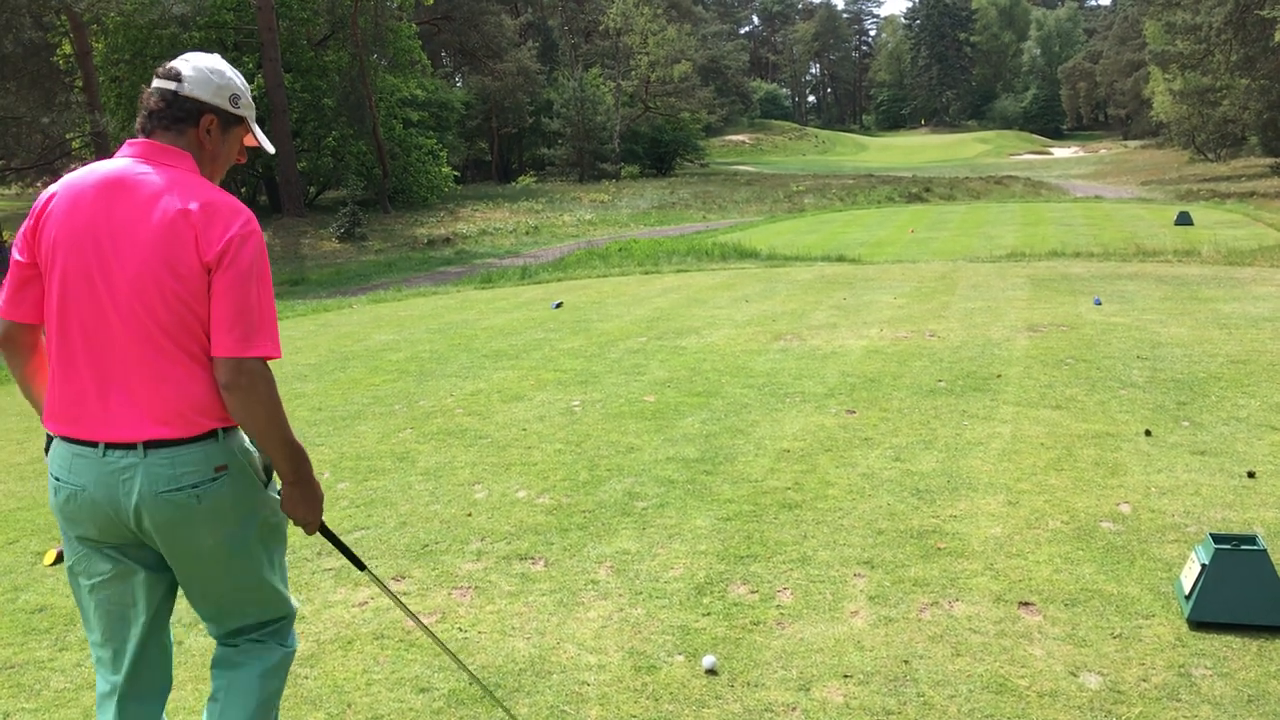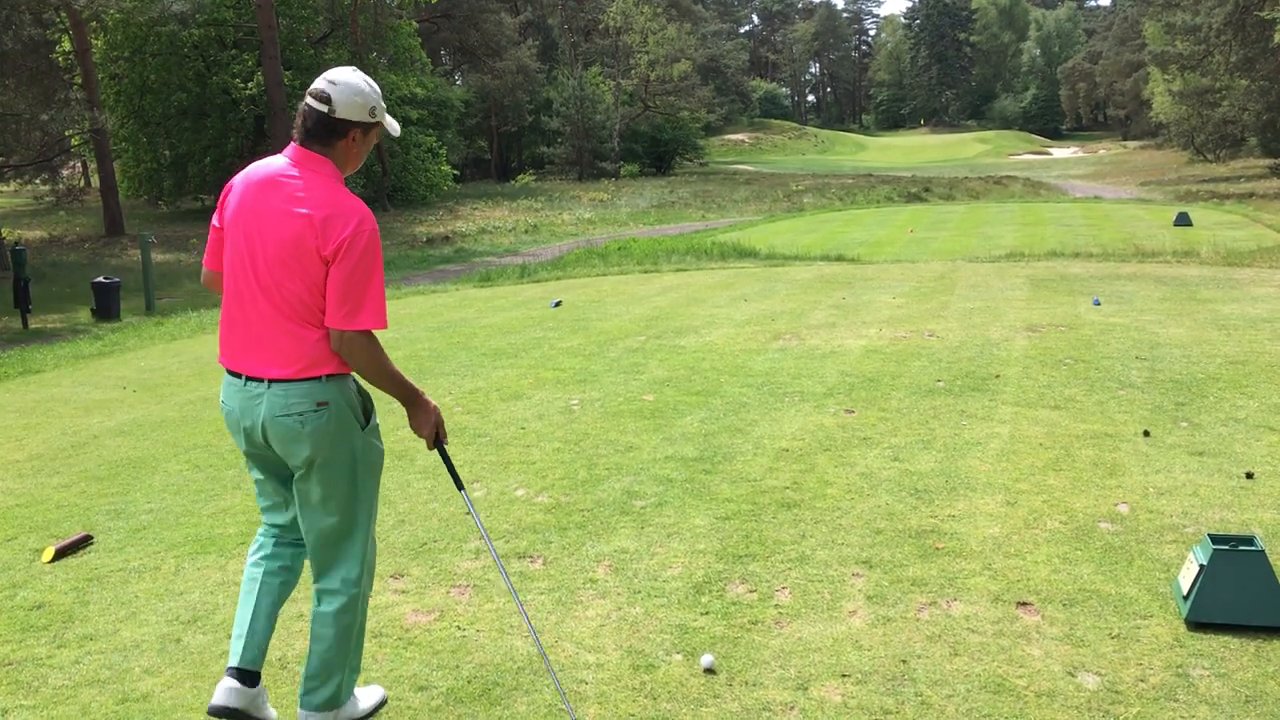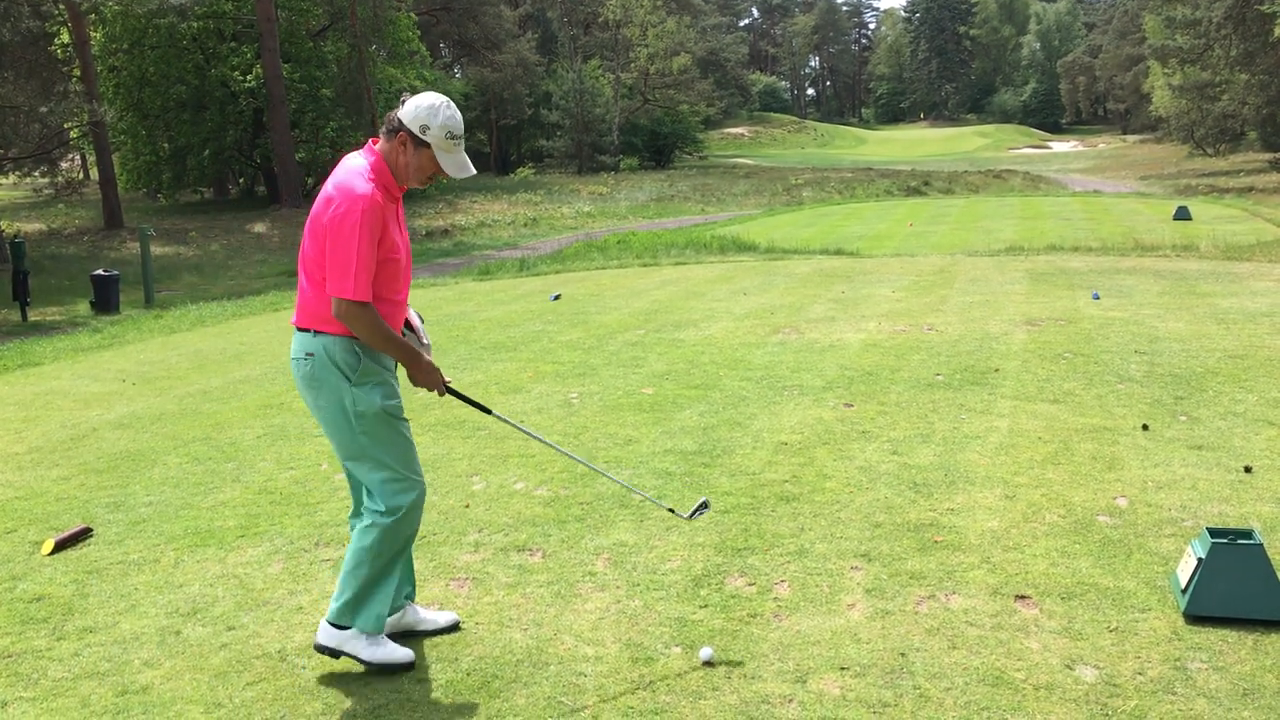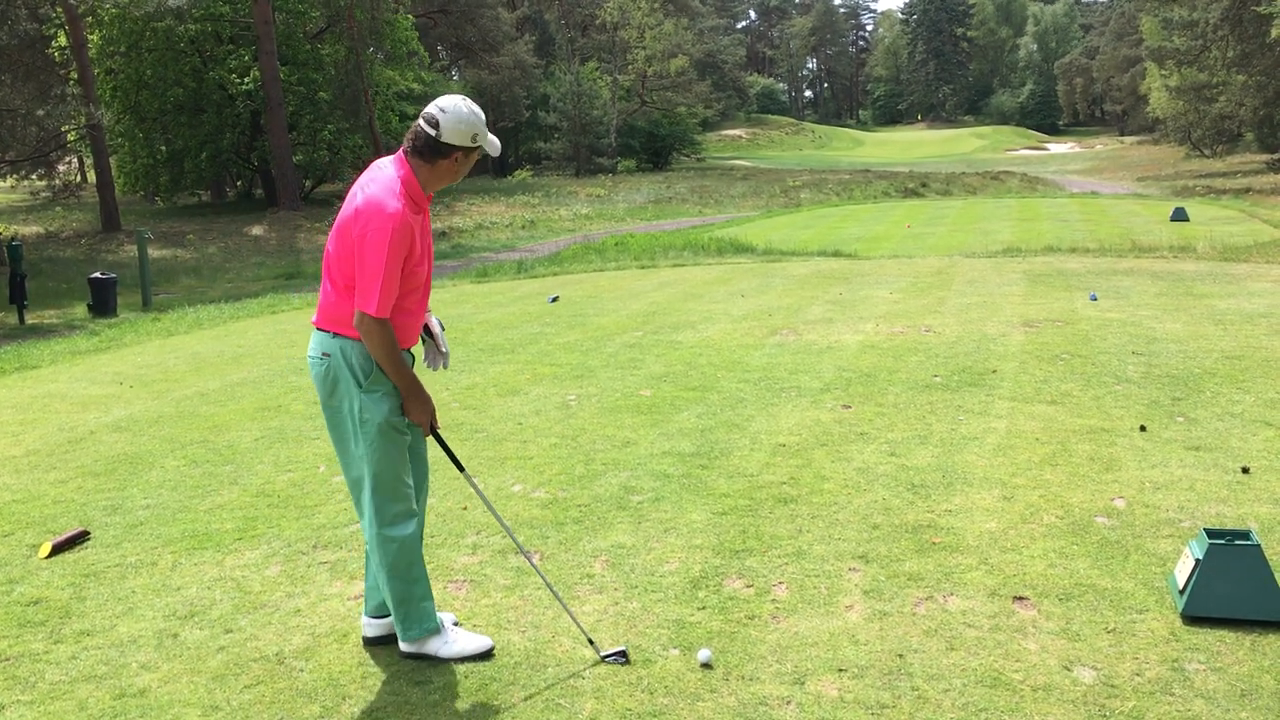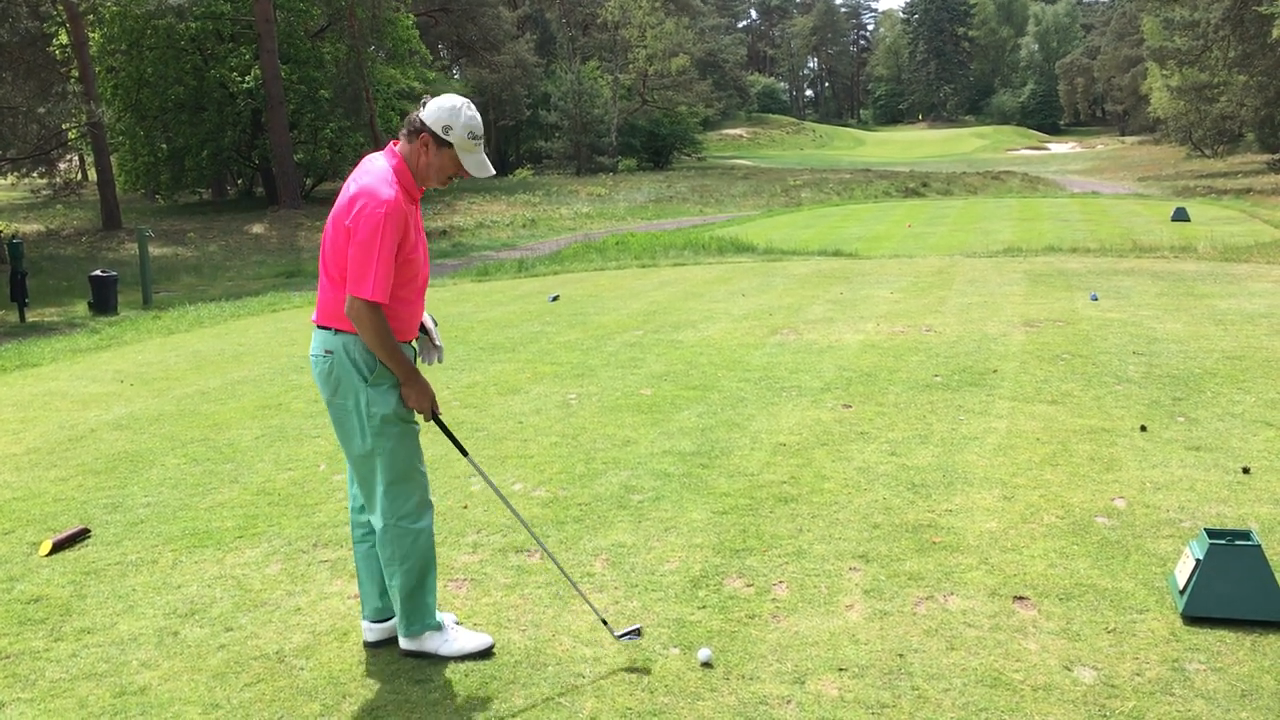
dt=0.7s
person 1, frame 1
left shoulder: (60, 198)
right shoulder: (225, 219)
right elbow: (238, 377)
left wrist: (59, 412)
right wrist: (296, 473)
left hip: (80, 472)
right hip: (193, 471)
right knee: (258, 632)
person 1, frame 2
left shoulder: (245, 183)
right shoulder: (348, 218)
left elbow: (214, 278)
right elbow: (351, 341)
right wrist: (414, 401)
left hip: (242, 394)
right hip: (317, 402)
left knee: (280, 531)
right knee: (342, 557)
person 1, frame 3
left shoulder: (376, 178)
right shoulder: (359, 197)
right elbow: (349, 307)
left wrist: (404, 313)
right wrist: (412, 359)
left hip: (353, 353)
right hip: (339, 358)
left knee: (377, 490)
right knee: (398, 491)
left ankle: (390, 606)
right ankle: (347, 623)
person 1, frame 4
left shoulder: (401, 178)
right shoulder: (389, 210)
right elbow: (368, 321)
left wrist: (426, 318)
right wrist: (413, 393)
left hip: (369, 357)
right hip: (357, 363)
left knee: (403, 489)
right knee: (389, 501)
left ankle: (386, 611)
right ankle: (418, 630)
person 1, frame 5
left shoulder: (392, 176)
right shoulder: (382, 198)
right elbow: (360, 307)
left wrist: (417, 316)
right wrist: (410, 379)
left hip: (365, 354)
right hip: (360, 359)
left knee: (374, 493)
right knee: (401, 499)
left ankle: (384, 613)
right ankle: (419, 626)
